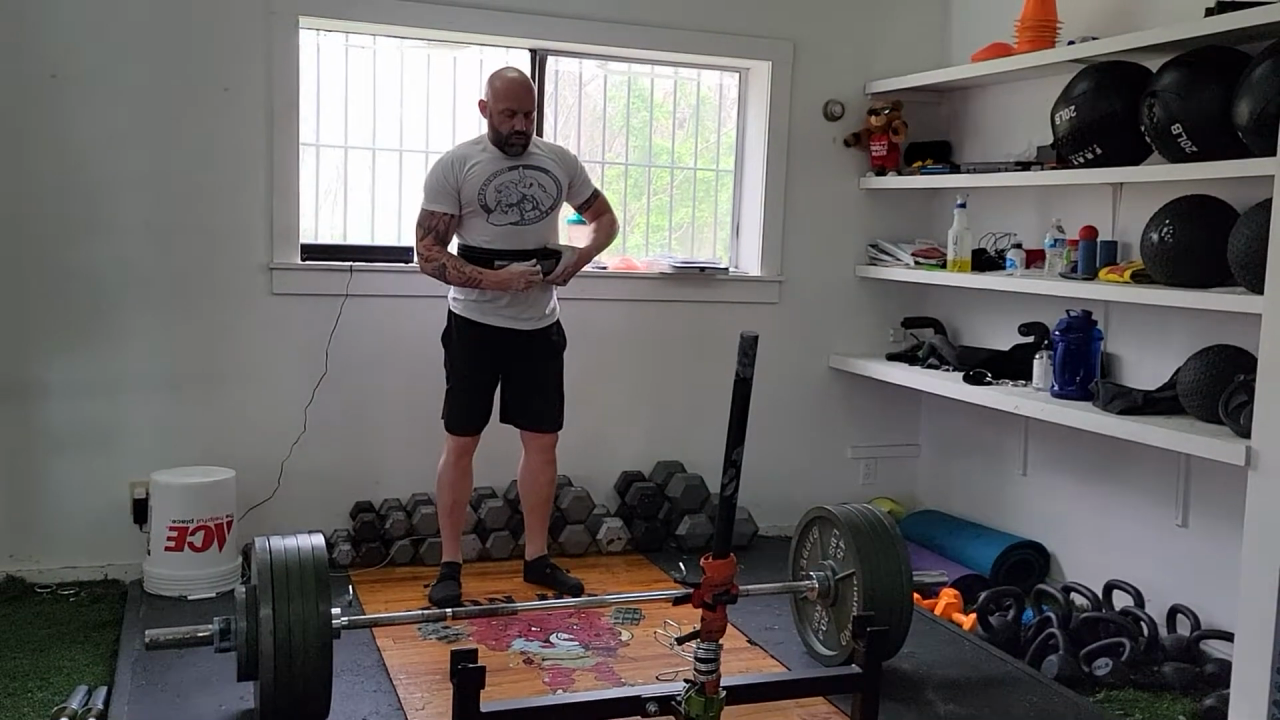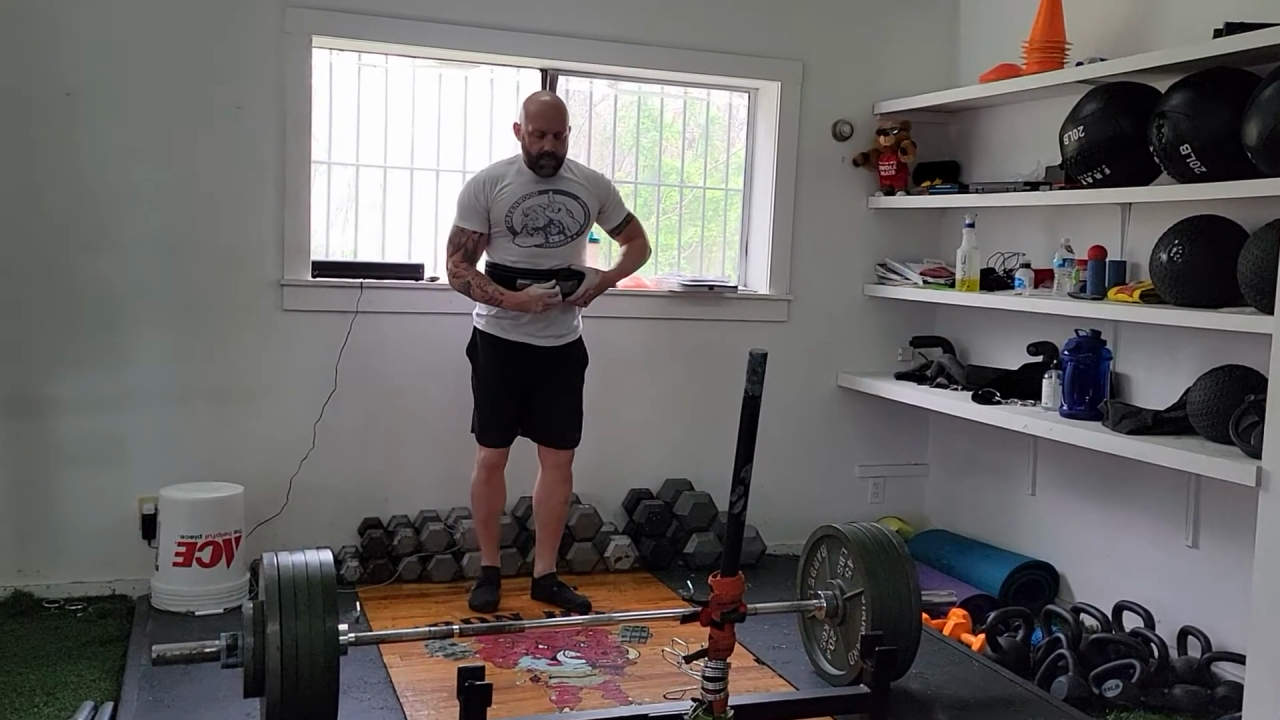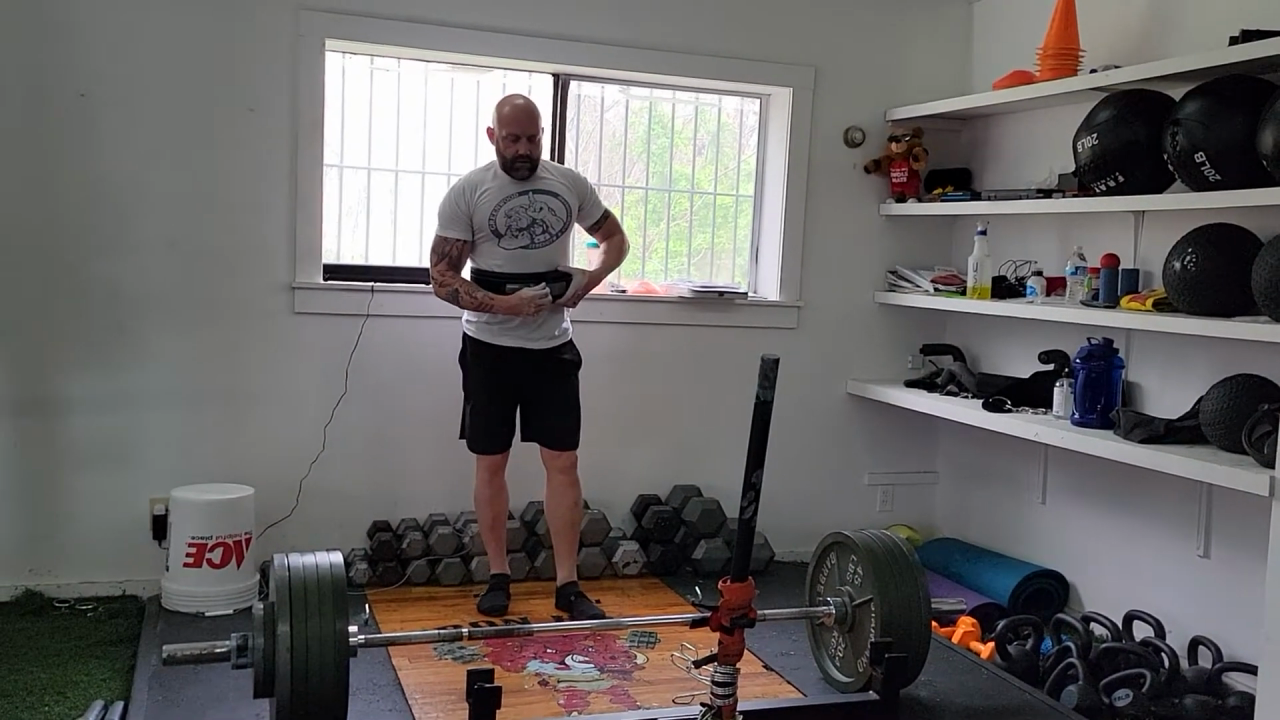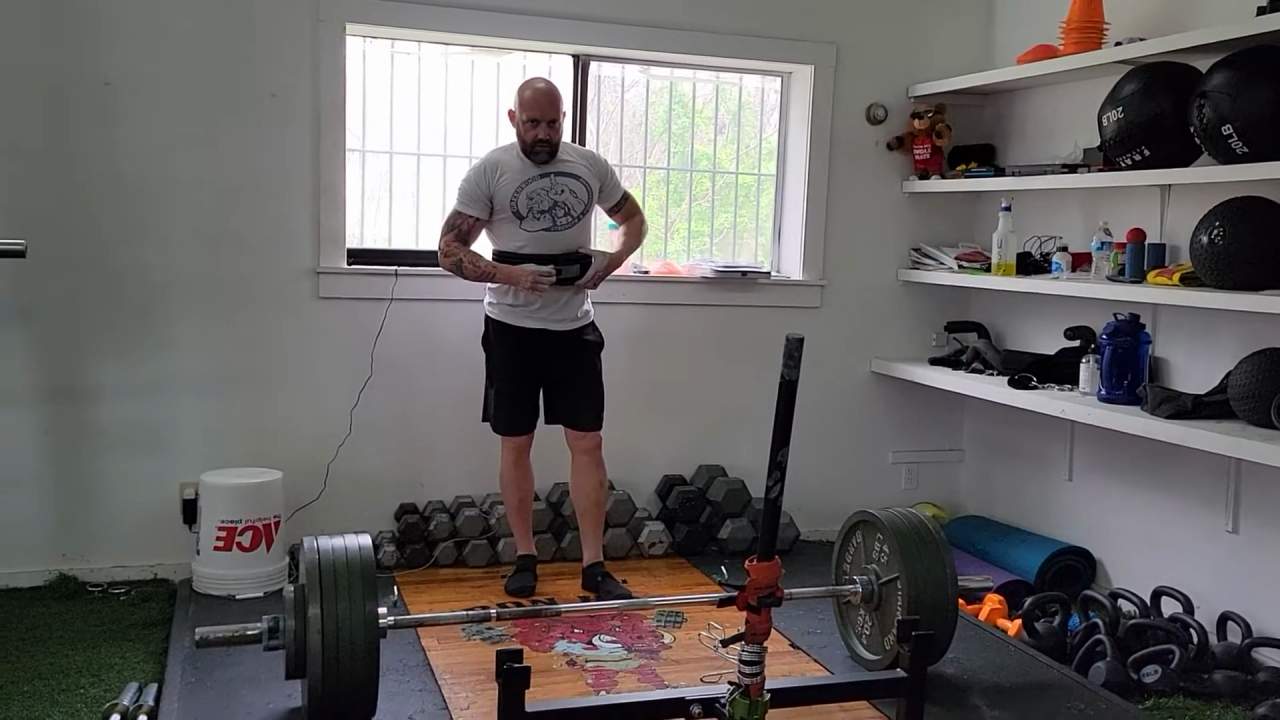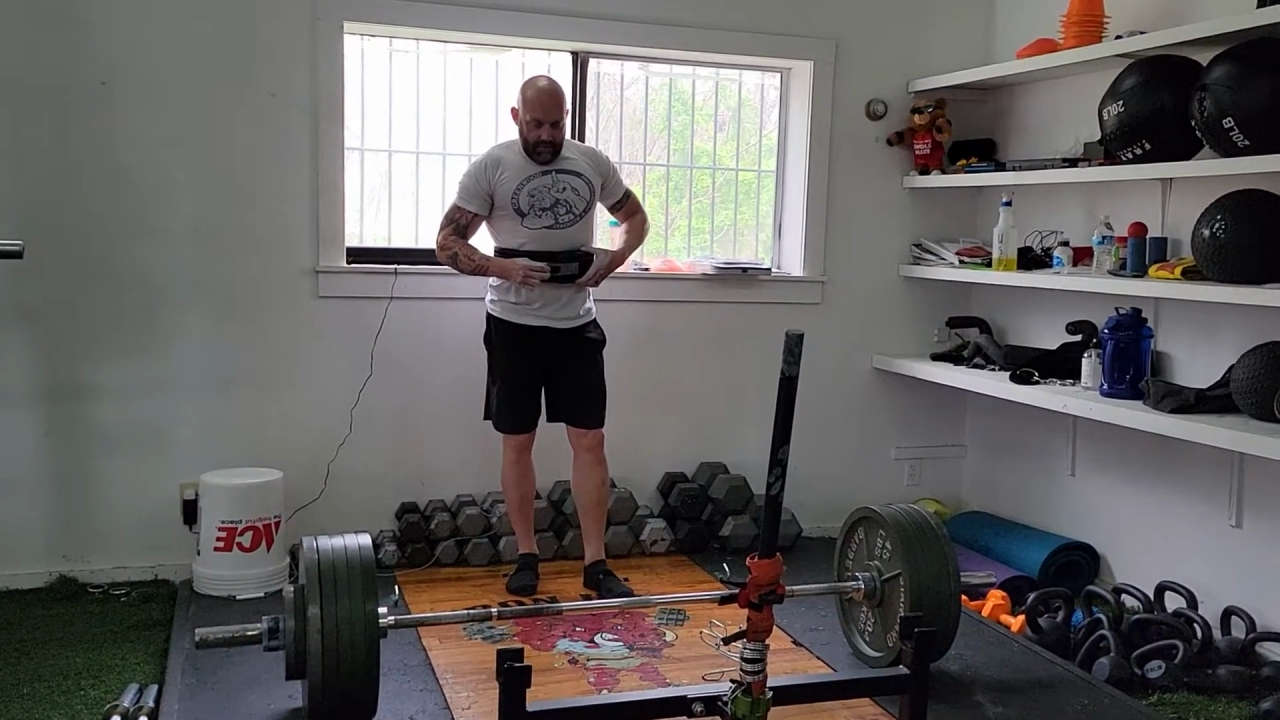
dt=1s
person 1, frame 1
left shoulder: (560, 161)
right shoulder: (455, 165)
left elbow: (606, 217)
right elbow: (429, 253)
left wrist: (581, 256)
right wrist: (494, 280)
left hip: (540, 325)
right hip: (476, 325)
left knee: (542, 441)
right knee: (461, 443)
left ankle: (537, 558)
right ankle: (450, 564)
person 1, frame 2
left shoulder: (593, 186)
right shoulder: (486, 184)
left elbow: (638, 243)
right elbow: (457, 267)
left wrist: (602, 281)
right wrist: (513, 300)
left hip: (561, 344)
right hip: (498, 339)
left knee: (558, 459)
right knee: (491, 457)
left ankle: (545, 574)
right ankle: (489, 570)
person 1, frame 3
left shoulder: (570, 183)
right shoulder: (466, 192)
left elbow: (616, 237)
right elbow: (442, 278)
left wrist: (591, 278)
right wrist: (504, 304)
left hip: (553, 346)
right hip: (490, 346)
left knee: (563, 463)
right knee: (491, 463)
left ankle: (568, 584)
right ankle: (498, 576)
person 1, frame 4
left shoulder: (591, 166)
right shoulder: (489, 172)
left elbow: (634, 218)
right elbow: (450, 251)
left wrist: (612, 259)
right wrist: (510, 275)
left hip: (574, 327)
right hip: (512, 327)
left knee: (587, 444)
right knee: (515, 444)
left ankle: (594, 564)
right ankle: (525, 558)
person 1, frame 5
left shoulder: (593, 163)
right shoulder: (491, 167)
left elbow: (635, 216)
right elbow: (447, 243)
left wrist: (616, 257)
right wrist: (503, 267)
left hip: (576, 324)
right hip: (514, 324)
left knee: (590, 441)
right knee: (517, 442)
left ankle: (595, 562)
right ankle: (527, 556)
